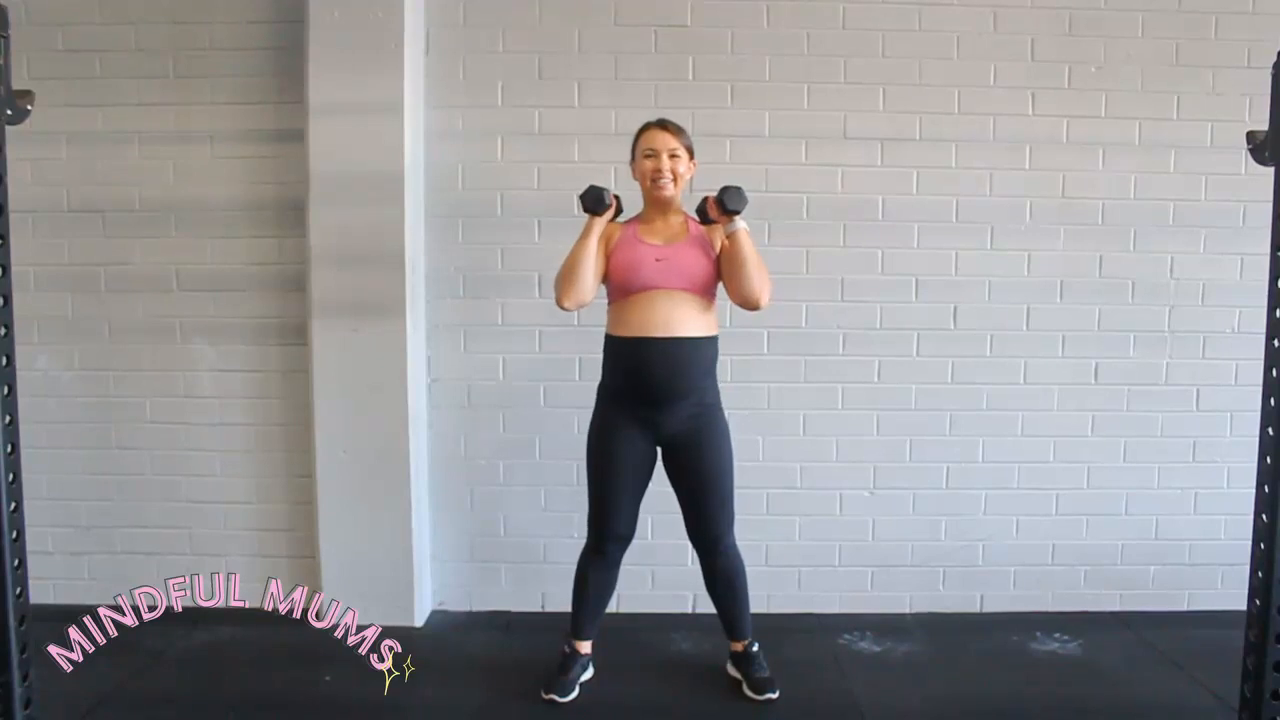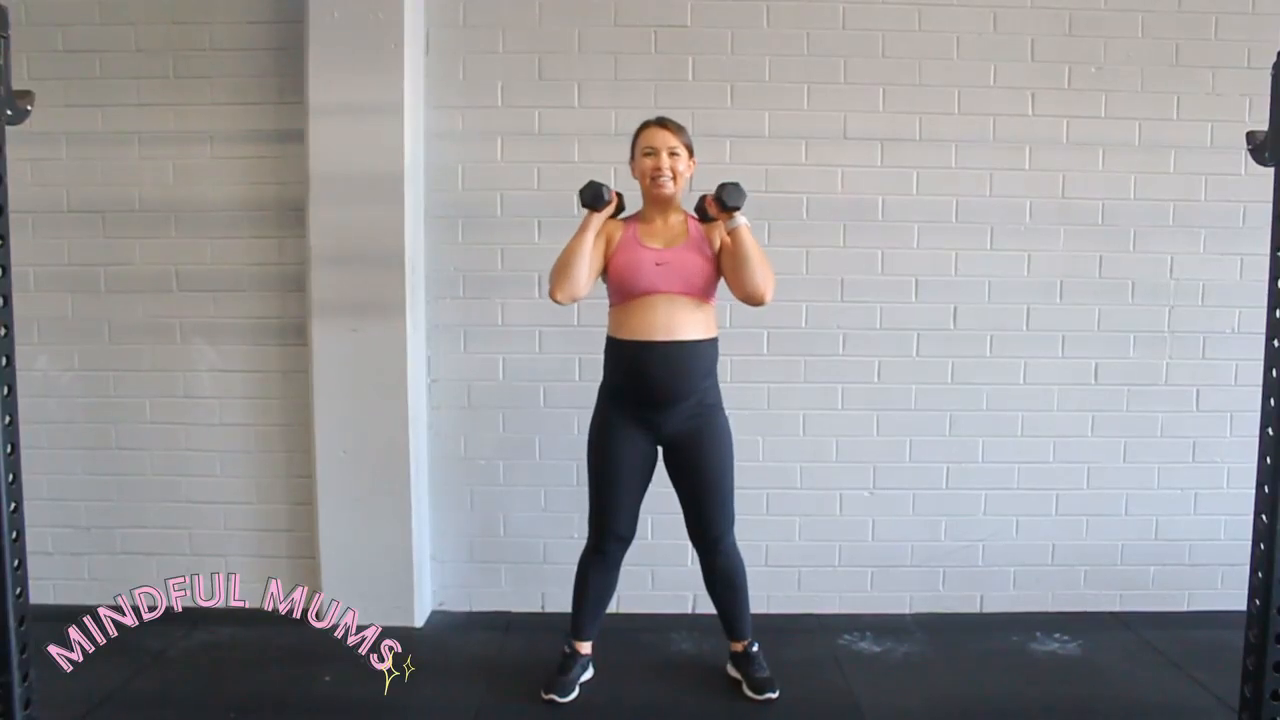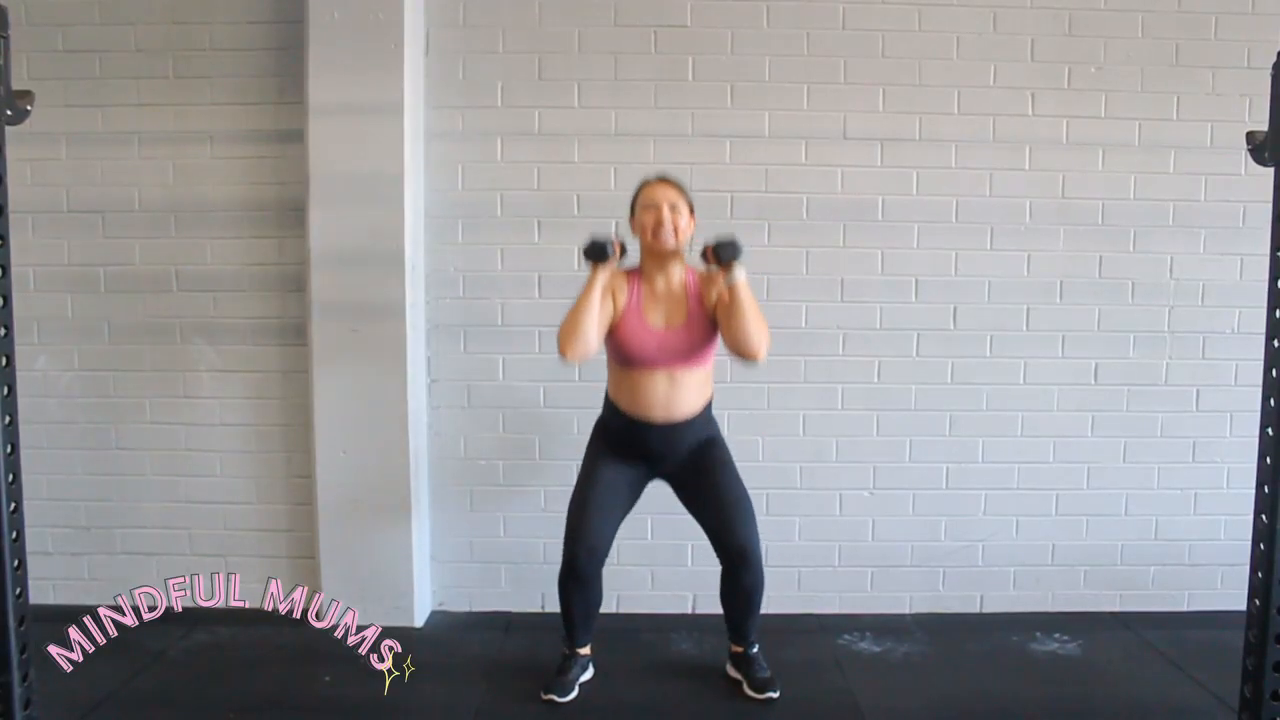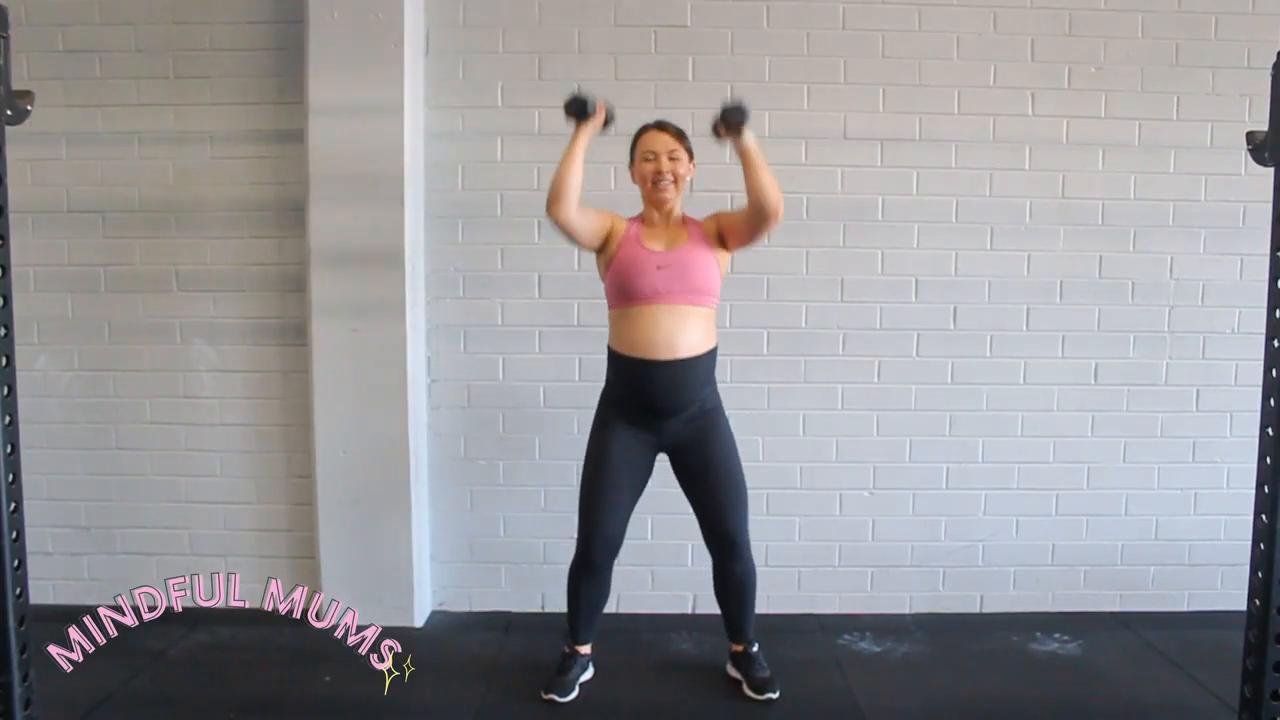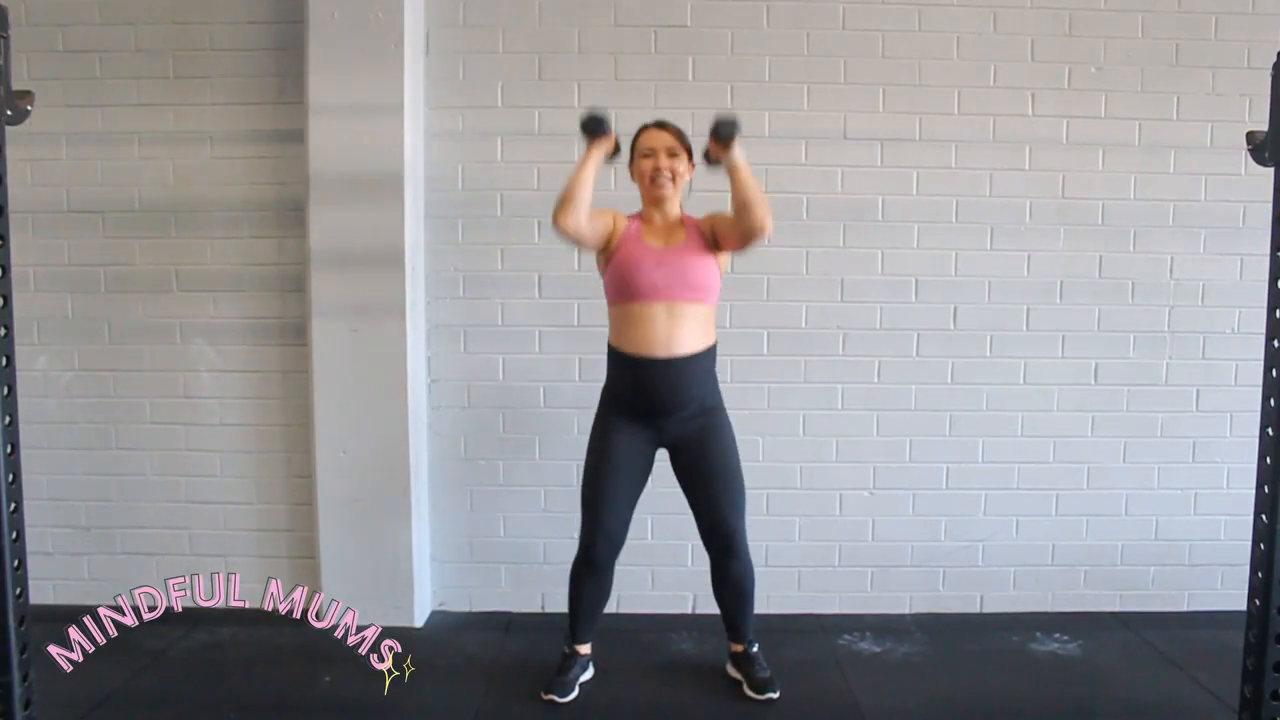
dt=1s
person 1, frame 1
left shoulder: (713, 234)
right shoulder: (613, 235)
left elbow: (755, 297)
right elbow: (569, 297)
left wrist: (735, 224)
right wrist: (593, 224)
left hip: (695, 404)
right hip: (623, 404)
left knee: (716, 538)
right knee: (607, 537)
left ankle: (744, 651)
right ankle: (578, 653)
person 1, frame 2
left shoulder: (712, 232)
right shoulder: (613, 232)
left elbow: (759, 292)
right elbow: (564, 290)
left wrist: (735, 221)
right wrist: (593, 218)
left hip: (696, 401)
right hip: (624, 401)
left knee: (715, 539)
right knee: (608, 538)
left ankle: (744, 651)
right ankle: (578, 654)
person 1, frame 3
left shoulder: (710, 288)
right shoulder: (615, 289)
left elbow: (754, 348)
right elbow: (572, 348)
left wrist: (733, 275)
right wrist: (598, 275)
left hip: (696, 442)
right hip: (620, 442)
left knee: (743, 548)
right knee: (581, 550)
left ankle: (743, 651)
right ankle: (578, 655)
person 1, frame 4
left shoulder: (713, 234)
right shoulder: (613, 234)
left elbow: (771, 210)
right elbow: (560, 208)
left wrist: (742, 140)
right wrist: (584, 134)
left hip: (698, 407)
right hip: (625, 409)
left knee: (731, 539)
right knee: (596, 542)
left ankle: (744, 651)
right ankle: (578, 655)
person 1, frame 5
left shoulder: (710, 230)
right shoulder: (614, 229)
left elbow: (759, 224)
right elbow: (567, 220)
left wrist: (732, 158)
right wrist: (593, 154)
left hip: (698, 404)
right hip: (626, 405)
left knee: (727, 538)
right knee: (600, 541)
left ankle: (743, 652)
right ankle: (578, 654)
